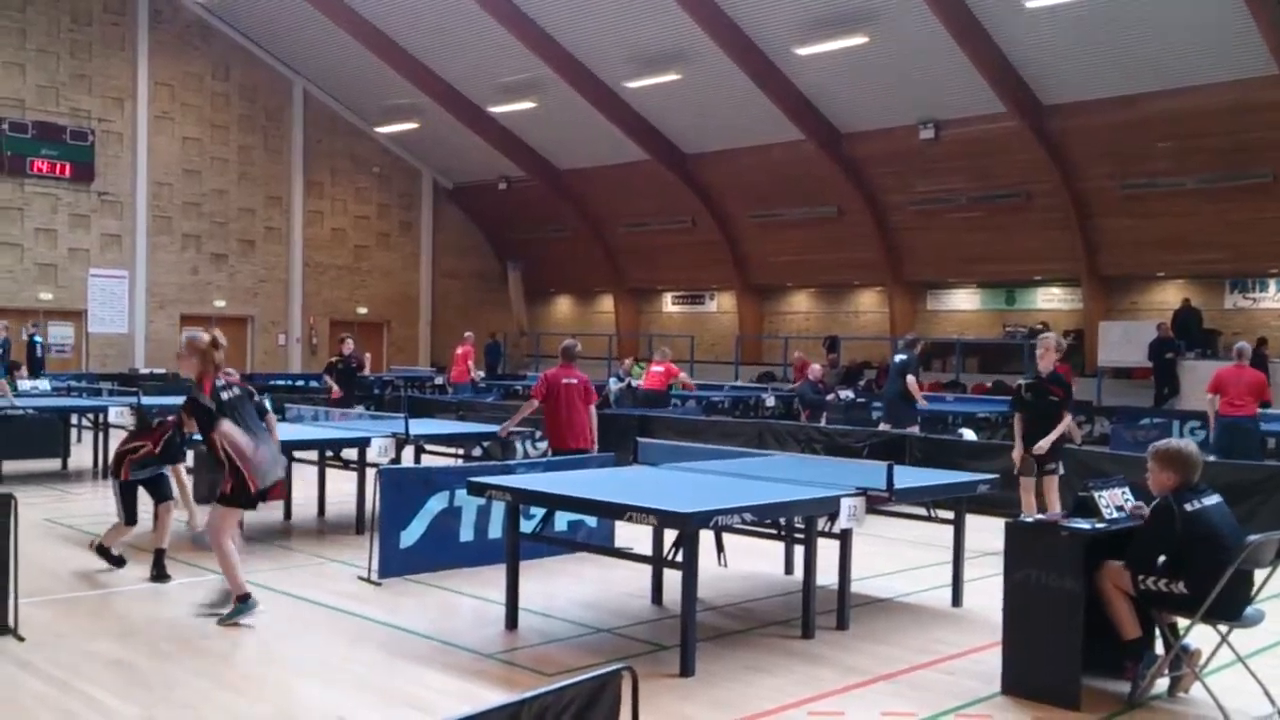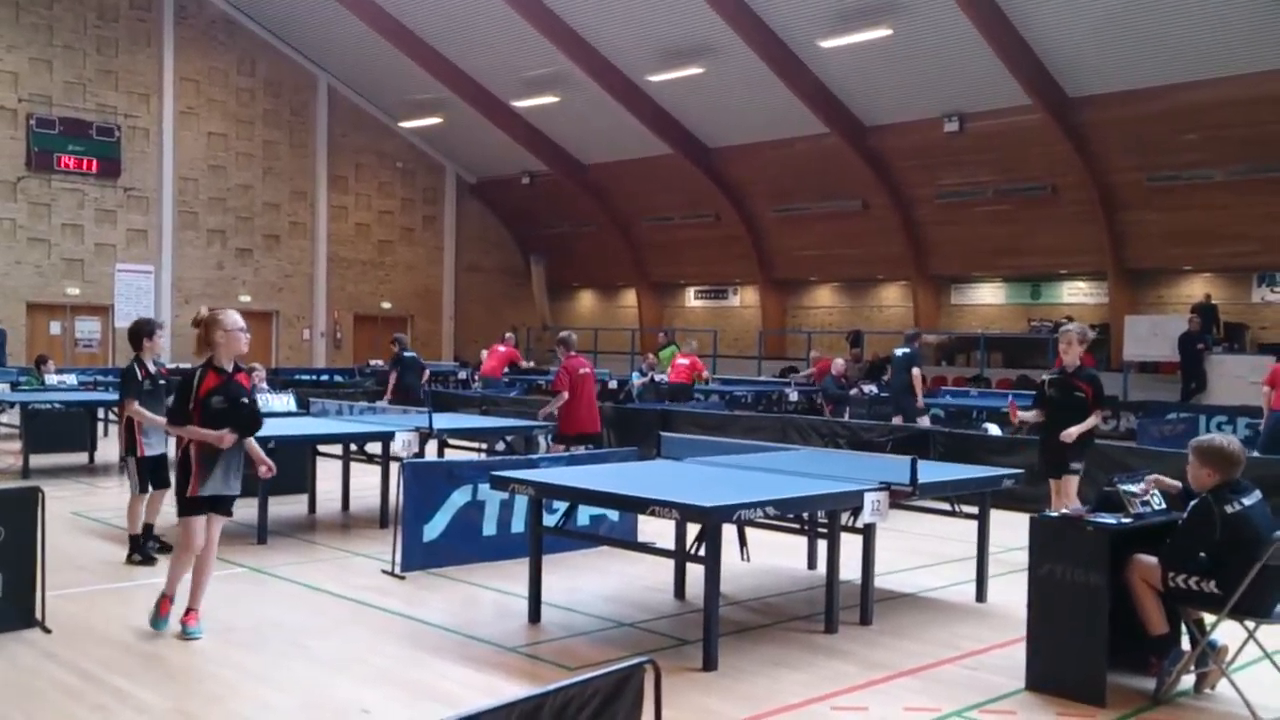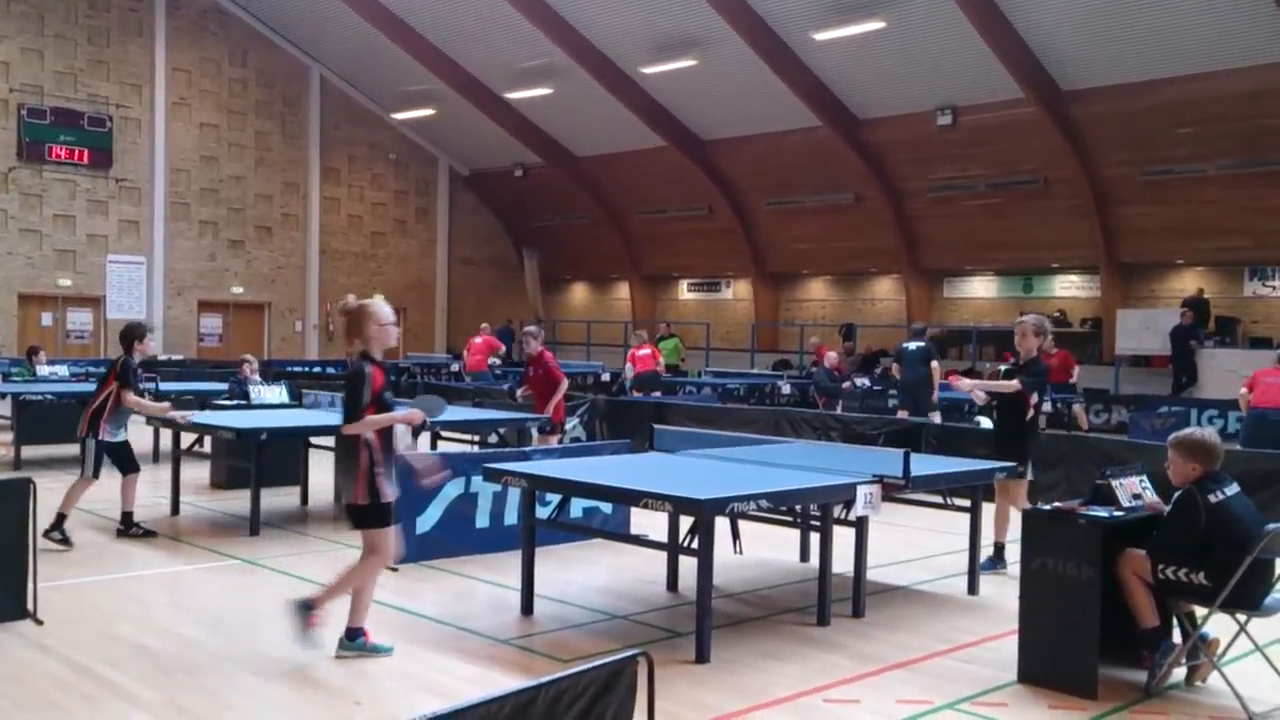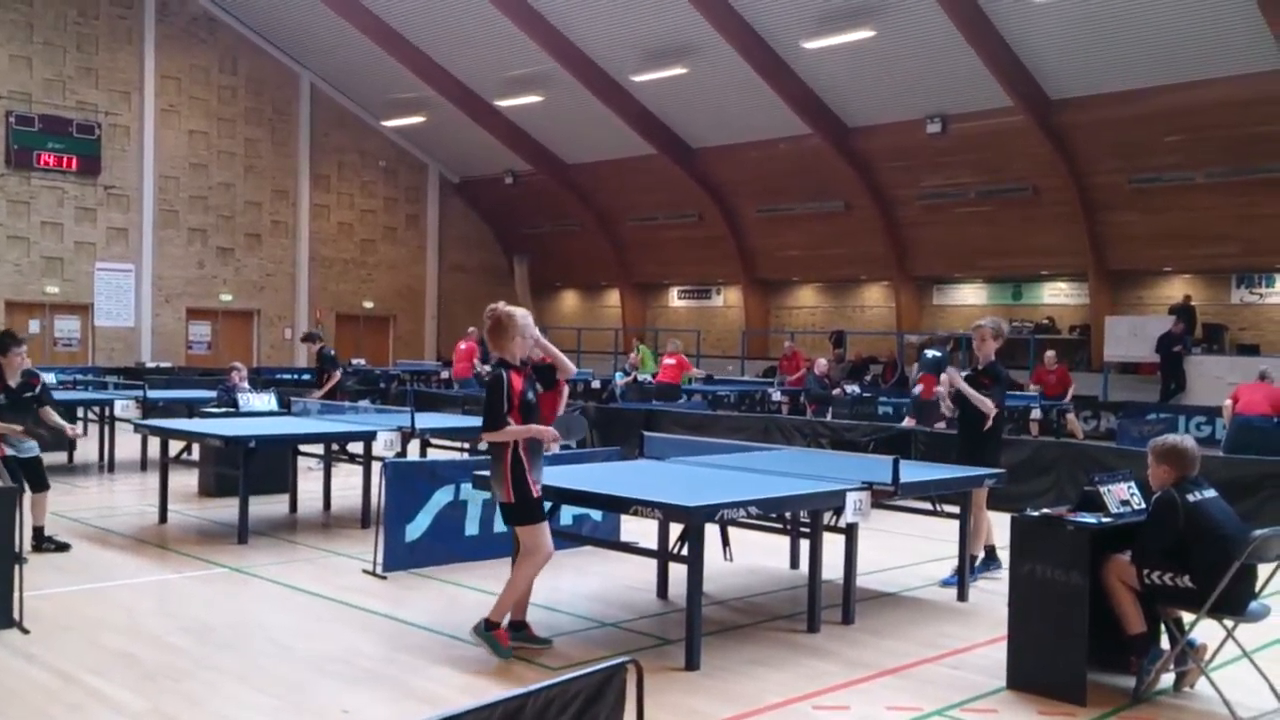
dt=1s
person 1, frame 1
left shoulder: (197, 396)
right shoulder: (235, 384)
left elbow: (223, 426)
right elbow: (268, 417)
left wrist: (254, 453)
right wrist: (273, 450)
left hip: (247, 470)
right hip: (266, 463)
left knee: (218, 533)
right knee: (224, 527)
left ankle: (243, 599)
right ankle: (234, 589)
person 1, frame 2
left shoulder: (243, 379)
right shoulder: (196, 378)
right elbow: (174, 425)
left wrist: (259, 457)
right wrist: (210, 436)
left hip: (228, 472)
right hip: (196, 469)
left knee: (210, 543)
right knee: (194, 542)
left ankle: (192, 612)
right ankle: (166, 597)
person 1, frame 3
left shoulder: (378, 370)
right shoulder: (362, 372)
right elbow: (351, 425)
right wrist: (401, 417)
left hip: (377, 472)
right hip: (364, 472)
left knee: (378, 552)
right knee: (383, 552)
left ankle: (355, 634)
right ankle: (312, 605)
person 1, frame 4
left shoulder: (526, 372)
right shoulder: (500, 378)
left elbow: (568, 371)
right elbow: (489, 432)
left wrist: (542, 344)
right wrist: (534, 430)
left hip: (527, 471)
right hip: (513, 473)
left knee: (529, 550)
right knee: (541, 549)
left ankle: (517, 624)
right ankle: (491, 623)
person 2, frame 1
left shoulder: (1167, 506)
right shoulder: (1210, 497)
left elbow: (1137, 561)
right wrist: (1151, 519)
left hip: (1207, 595)
right hip: (1235, 594)
left knee: (1108, 573)
right knee: (1156, 572)
left ankle: (1142, 661)
right ankle: (1178, 653)
person 2, frame 2
left shoulder: (1206, 508)
right shoulder: (1248, 491)
left elbow: (1171, 558)
right wrist: (1172, 487)
left hip: (1238, 593)
left knee: (1136, 566)
right knee: (1182, 571)
left ankle: (1169, 656)
right ankle: (1205, 649)
person 2, frame 3
left shoulder: (1190, 497)
right shoulder: (1225, 485)
left elbow: (1158, 551)
right wrist: (1166, 511)
left hip: (1229, 586)
right hip: (1254, 582)
left knee: (1128, 561)
right knee: (1168, 568)
left ankle: (1160, 649)
right ankle: (1195, 642)
person 2, frame 4
left shoulder: (1168, 499)
right shoulder: (1205, 491)
left elbow: (1142, 556)
left wrist: (1127, 557)
right wrist: (1136, 557)
left hip: (1213, 589)
right hip: (1238, 587)
left knee: (1113, 568)
right knee: (1155, 573)
left ankle: (1147, 656)
right ankle: (1183, 649)
person 3, frame 1
left shoulder: (1062, 383)
right shoulder: (1025, 383)
left elbow: (1067, 418)
right elbow: (1018, 416)
left wrist: (1049, 440)
right wrist: (1018, 444)
left hip: (1051, 446)
right hip: (1028, 446)
left knee: (1051, 492)
right knee: (1026, 491)
person 3, frame 2
left shoulder: (1091, 379)
right shoulder: (1049, 378)
left elbow: (1097, 415)
right elbow: (1040, 413)
left wrist: (1077, 429)
right wrist: (1022, 416)
left hip: (1076, 444)
right hip: (1051, 443)
left knee: (1068, 493)
right knee: (1056, 495)
person 3, frame 3
left shoulder: (1039, 370)
right shoulder: (1007, 368)
left elbow: (1013, 386)
right elbow: (985, 399)
left wrist: (975, 383)
right wrist: (971, 390)
left hip: (1022, 441)
right hip: (1002, 438)
left knee: (1018, 500)
right knee: (1001, 497)
right ankle: (998, 555)
person 3, frame 4
left shoulder: (999, 375)
right shoulder: (969, 374)
left elbow: (989, 406)
right elbow: (955, 409)
left wrist: (960, 385)
left hip: (985, 449)
right hip: (966, 446)
left knee: (977, 505)
right knee: (975, 504)
left ankle: (968, 566)
right ankle: (990, 557)
person 4, frame 1
right shoulder: (173, 433)
right elbow: (179, 475)
right wrist: (192, 511)
left hip: (153, 467)
right hip: (129, 469)
left knee: (166, 507)
right knee: (129, 523)
left ankle: (159, 564)
right ankle: (102, 546)
person 4, frame 2
left shoulder: (160, 372)
right shoulder: (132, 371)
left elbow: (170, 402)
right elbow: (132, 409)
right wrist: (165, 423)
left hip: (158, 442)
right hip: (137, 443)
left knee: (162, 489)
right knee: (139, 494)
left ankle: (148, 535)
right ankle: (135, 548)
person 4, frame 3
left shoulder: (135, 369)
right shoulder: (125, 364)
left elbow: (139, 404)
right elbow: (128, 400)
left wrist: (169, 414)
right wrist: (163, 407)
left hip: (116, 430)
right hip: (97, 429)
left knee: (132, 472)
right knee: (88, 478)
left ankle: (127, 524)
right ankle: (56, 527)
person 4, frame 4
left shoulder: (34, 378)
left elbow: (45, 410)
left wrist: (65, 426)
left hip: (28, 445)
left knee: (41, 489)
left ankle: (39, 538)
